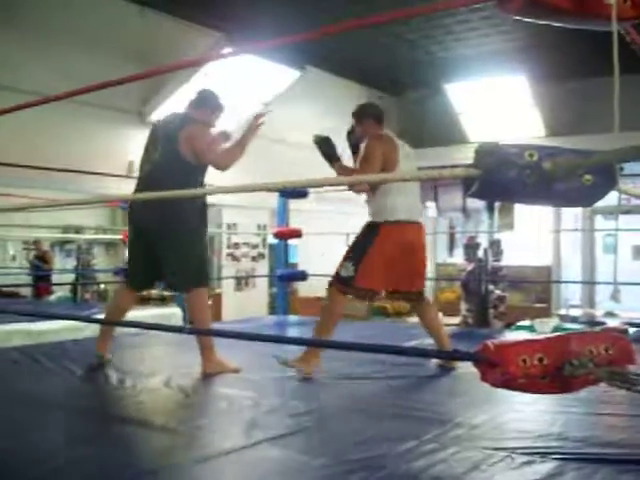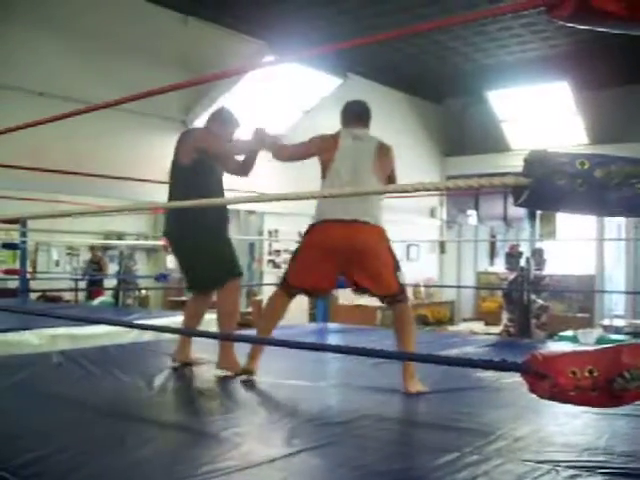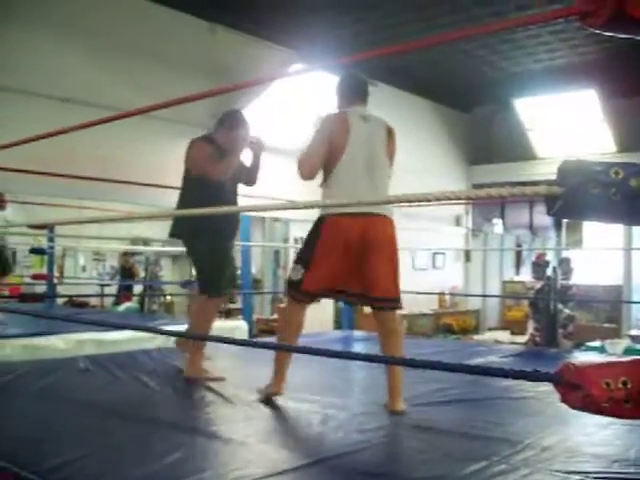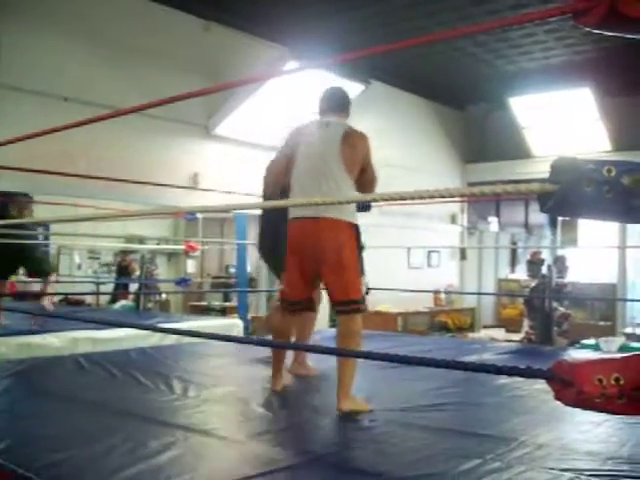
dt=1s
person 1, frame 1
left shoulder: (377, 144)
right shoulder: (402, 148)
left elbow: (360, 184)
left wrist: (333, 159)
right wrist: (358, 155)
left hip: (387, 228)
right hip: (413, 229)
left knee: (340, 287)
right knee: (416, 296)
left ankle: (310, 359)
right ankle: (449, 354)
person 1, frame 2
left shoulder: (328, 142)
right shoulder: (385, 151)
left elbow: (281, 153)
right elbow: (389, 187)
left wrist: (267, 141)
left hip: (325, 229)
right hip: (367, 232)
left knee: (285, 291)
right knee: (399, 300)
left ankle: (252, 361)
right ankle: (410, 376)
person 1, frame 3
left shoulder: (332, 123)
right shoulder: (387, 132)
left elbow: (308, 170)
left wrist: (306, 153)
left hip: (338, 220)
right hip: (380, 222)
left knee: (298, 296)
right knee: (386, 310)
left ankle: (277, 380)
right ankle: (396, 397)
person 1, frame 4
left shoulder: (297, 135)
right shoulder: (357, 139)
left elbow: (276, 179)
right elbow: (368, 187)
left hip: (299, 223)
right hip: (339, 225)
left knee: (290, 305)
right knee: (352, 309)
left ankle: (277, 376)
right ankle: (345, 394)
person 2, frame 1
left shoulder: (164, 125)
right shoulder: (194, 130)
right elbow: (222, 162)
left wrist: (215, 142)
right wrist: (248, 134)
left hip: (145, 214)
right hip: (179, 219)
left knee: (133, 285)
right knee: (196, 287)
left ankle: (102, 345)
right ankle: (210, 359)
person 2, frame 2
left shoulder: (214, 153)
right shoulder: (193, 138)
left elbow: (242, 169)
right elbow: (225, 148)
left wrist: (254, 145)
right wrist: (255, 141)
left hip: (202, 227)
right hip: (193, 227)
left knee: (202, 288)
right knee: (230, 282)
left ankle: (183, 350)
right ankle: (227, 357)
person 2, frame 3
left shoulder: (227, 153)
right shoulder: (201, 146)
left elbow: (249, 180)
right elbow: (218, 174)
left wrist: (256, 154)
right wrist: (238, 151)
left hip: (219, 231)
right hip: (203, 231)
left knee: (220, 289)
right knee: (211, 292)
left ankle: (189, 339)
right ankle: (194, 363)
person 2, frame 4
right shoulder: (280, 164)
right elbow: (269, 191)
left hip: (289, 243)
right hip: (276, 243)
right knee: (310, 295)
right ankle: (299, 360)
